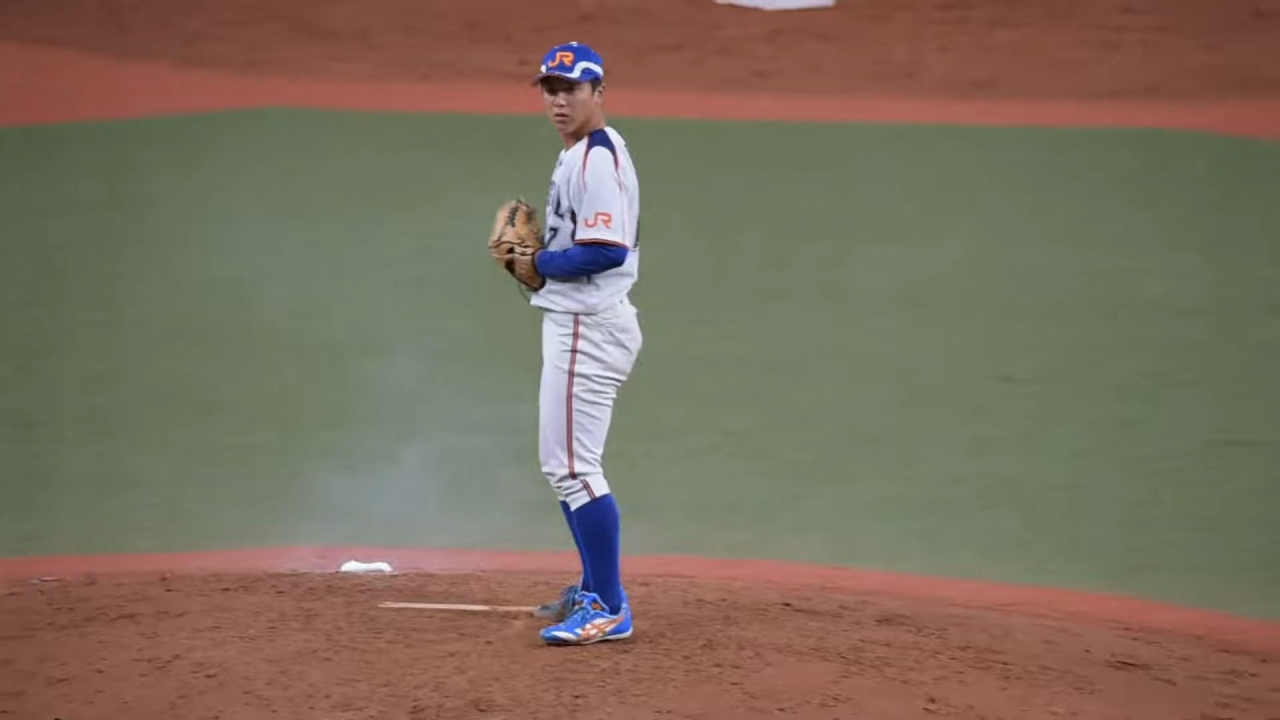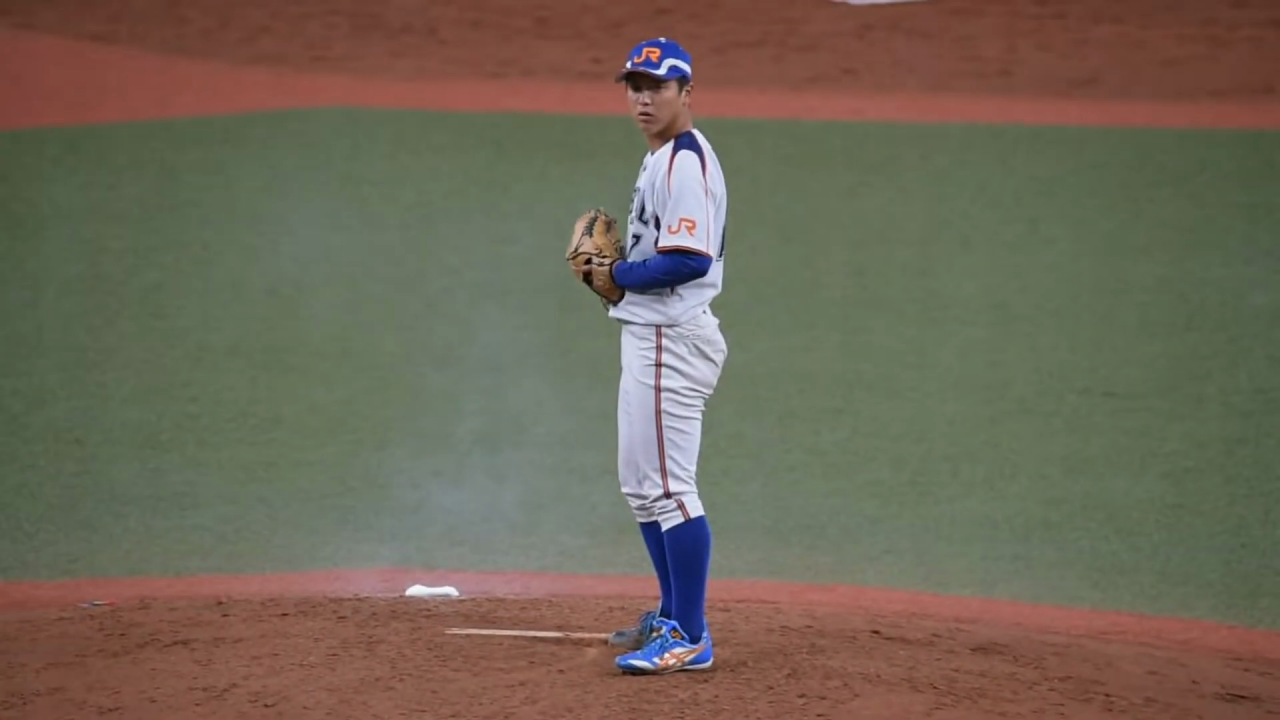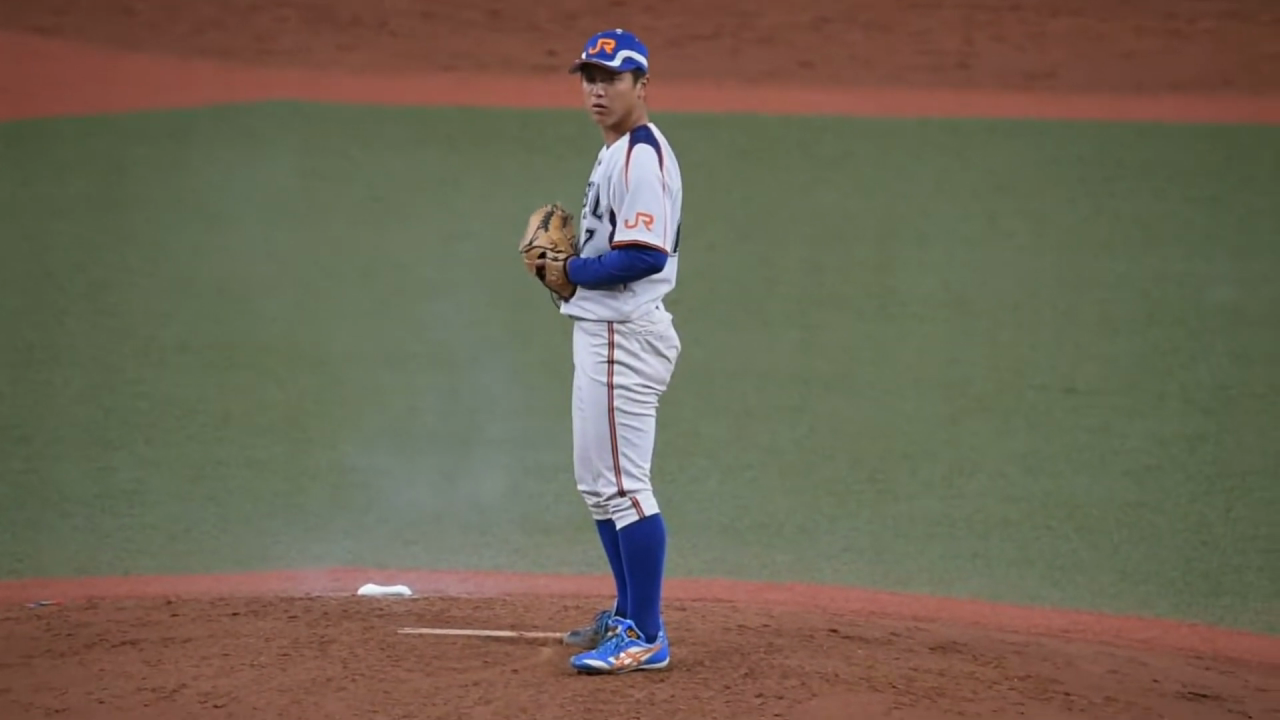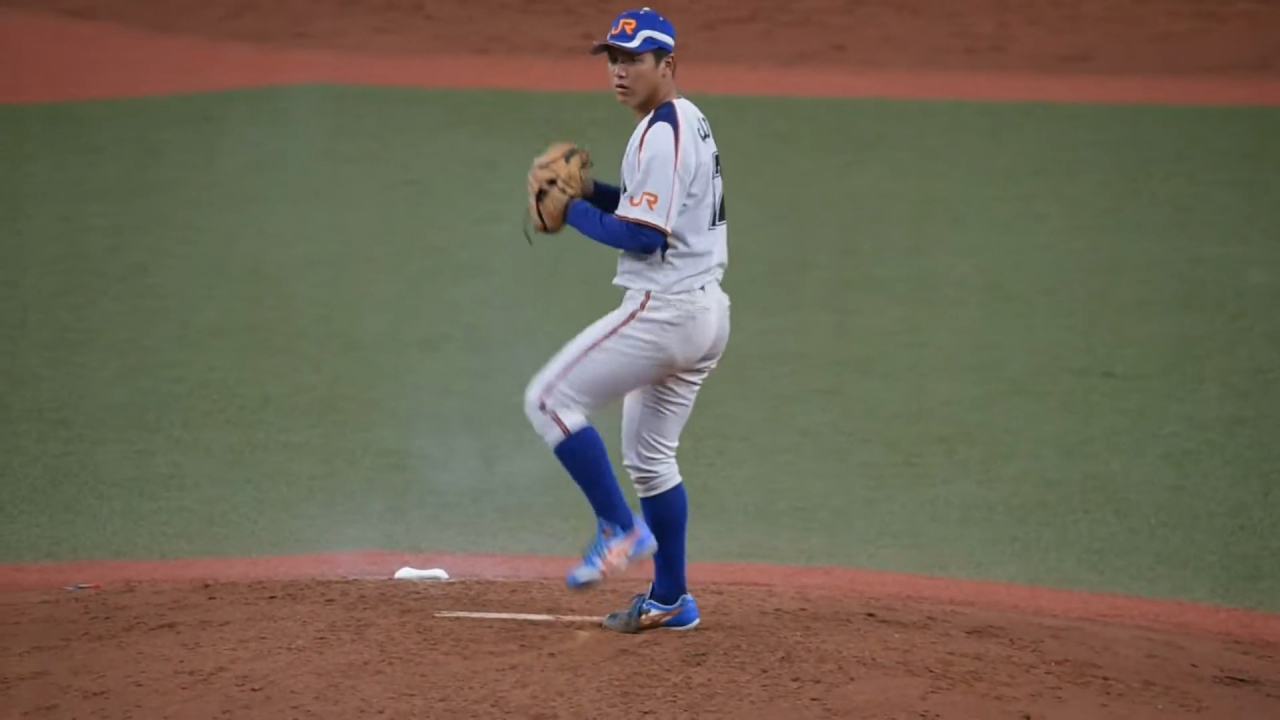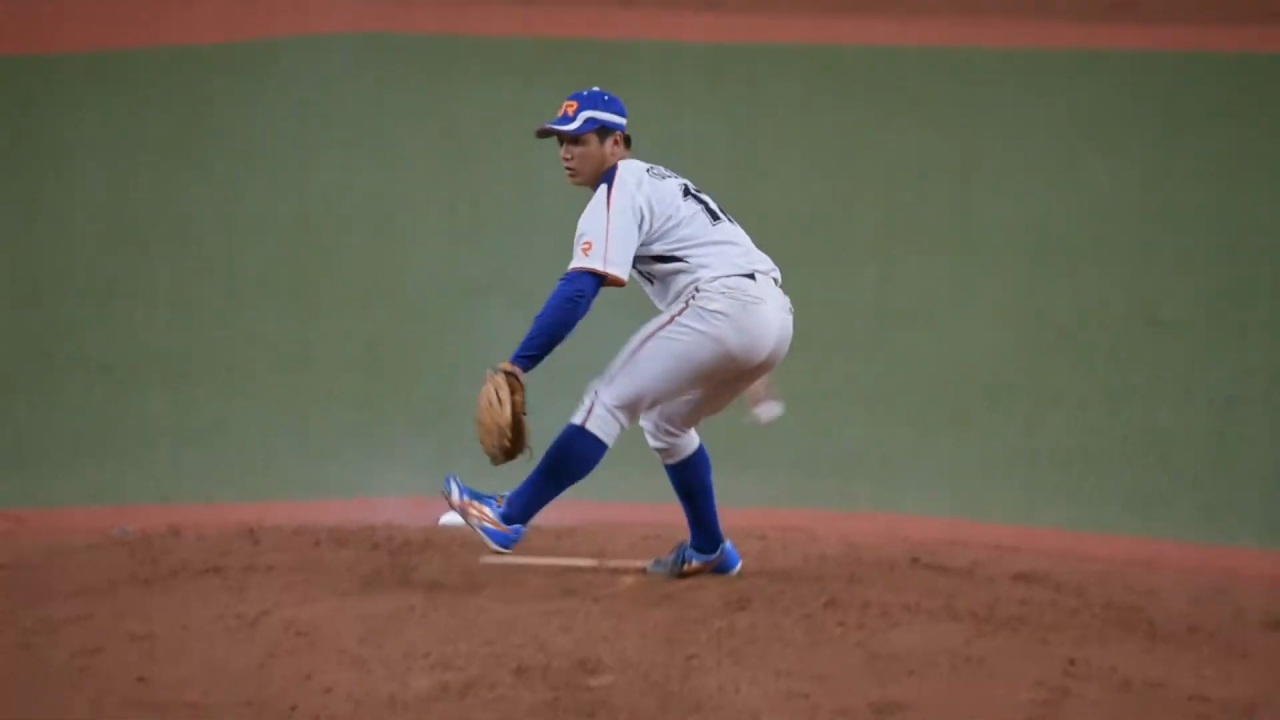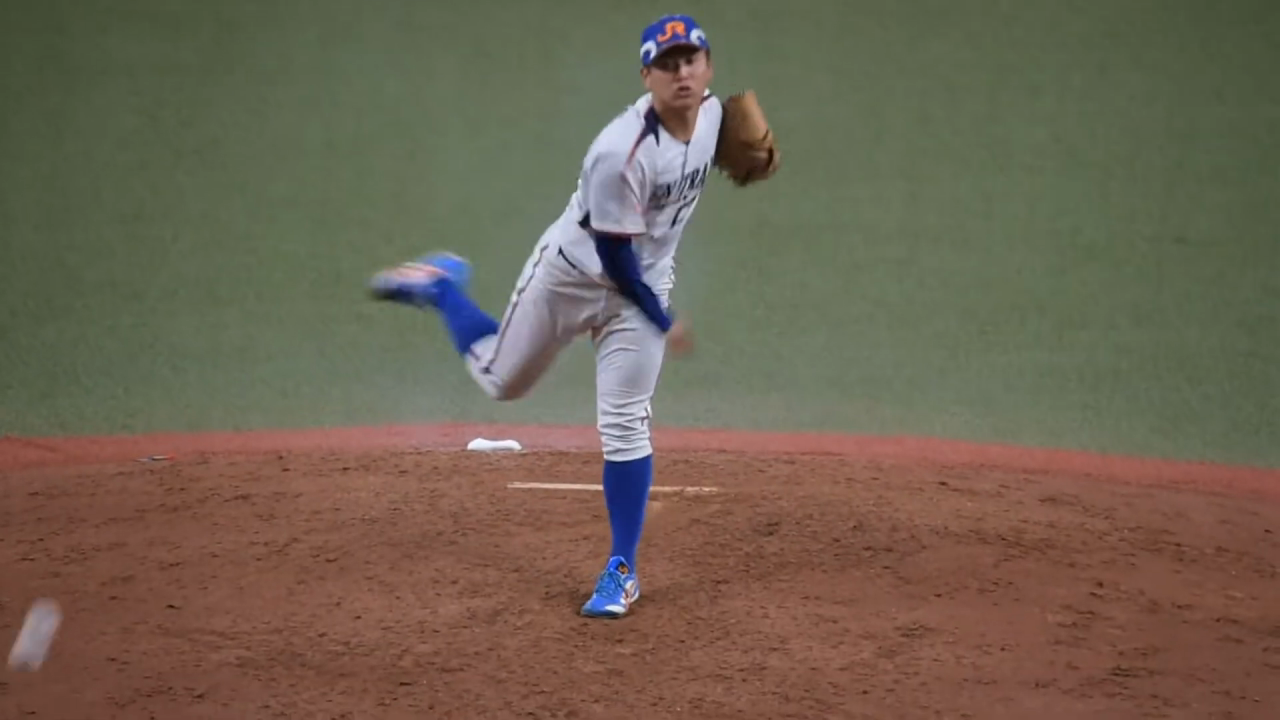
dt=0.7s
person 1, frame 1
left shoulder: (599, 156)
right shoulder: (576, 155)
left elbow: (606, 251)
left wrist: (540, 263)
right wrist: (541, 261)
left hip: (588, 329)
right hip: (575, 324)
left knee: (574, 466)
right knee: (562, 463)
left ankle: (610, 608)
right ankle: (595, 590)
person 1, frame 2
left shoulder: (686, 159)
right shoulder: (661, 158)
left elbow: (690, 261)
left wrist: (617, 274)
right wrist: (618, 270)
left hip: (669, 342)
right hip: (651, 338)
left knee: (668, 488)
right knee: (642, 485)
left ankle: (690, 637)
right ankle: (673, 615)
person 1, frame 3
left shoulder: (642, 154)
right shoulder: (617, 152)
left elbow: (645, 256)
left wrist: (571, 270)
right wrist: (569, 261)
left hip: (622, 339)
right hip: (605, 335)
left knee: (624, 486)
right knee: (599, 485)
left ankle: (646, 636)
right ankle: (628, 615)
person 1, frame 4
left shoulder: (661, 133)
right shoulder: (685, 122)
left elbow: (643, 236)
left wrist: (571, 212)
right wrist: (593, 192)
left hip: (665, 311)
right hip: (701, 311)
left knee: (549, 398)
right knee: (650, 455)
left ankle: (621, 529)
right ankle: (669, 599)
person 1, frame 5
left shoulder: (615, 196)
right shoulder: (657, 182)
left elbow: (579, 289)
left wrist: (519, 363)
left hip: (727, 311)
right hip: (771, 315)
left knee: (606, 405)
right knee: (666, 423)
left ankle: (506, 516)
right ankle: (709, 550)
person 1, frame 6
left shoulder: (714, 112)
right shoulder: (624, 149)
right elbow: (612, 253)
right wrist: (662, 321)
left hip: (646, 285)
right hip: (571, 277)
left knee: (624, 424)
right knee: (498, 379)
left ankle: (623, 569)
right ankle: (441, 282)
